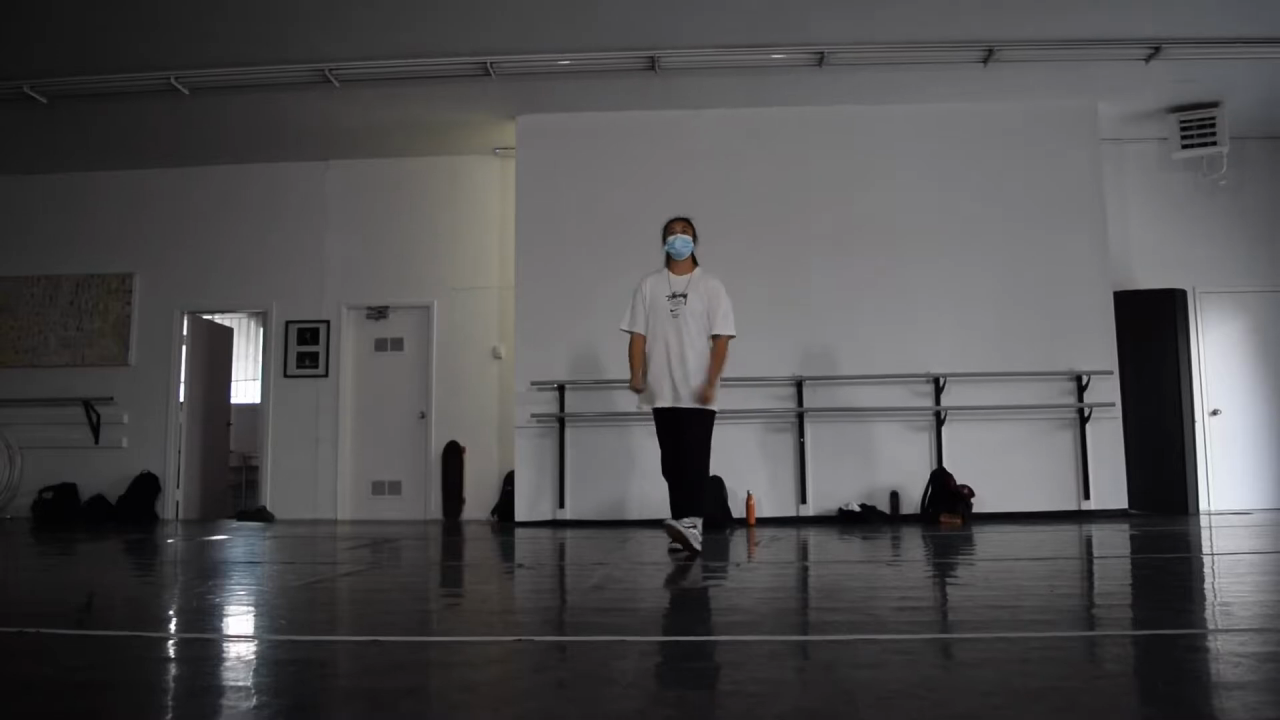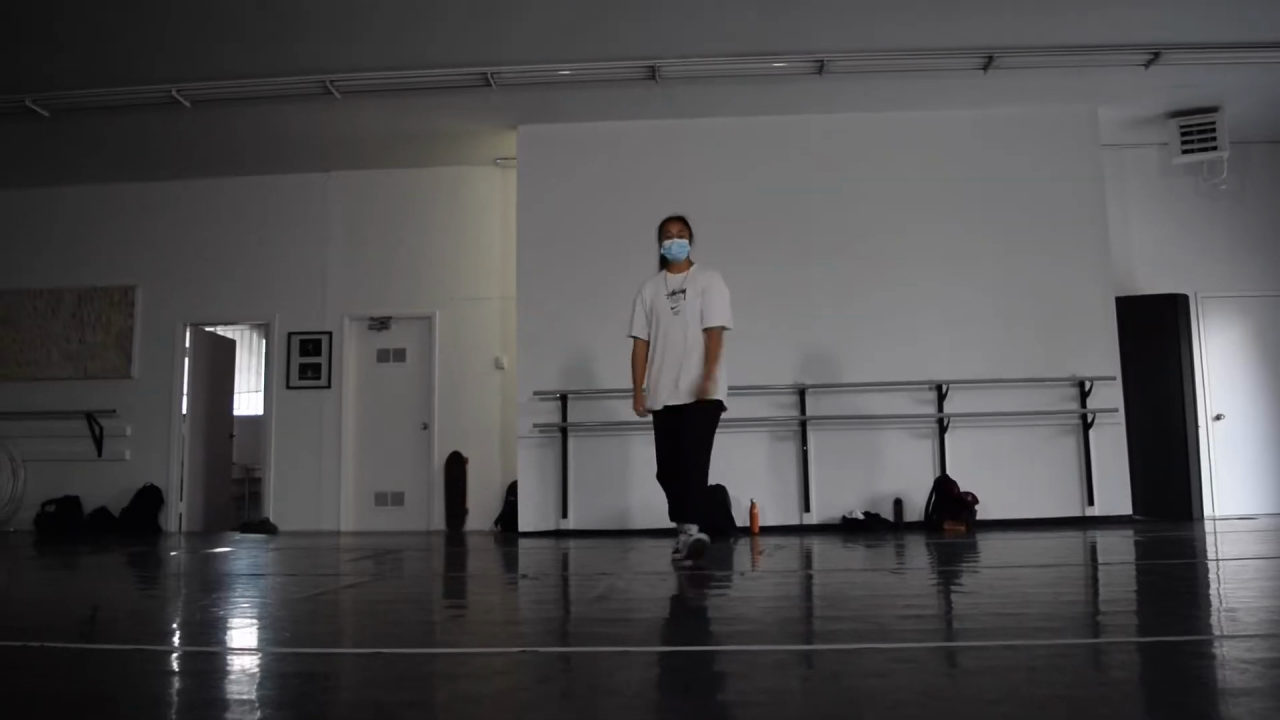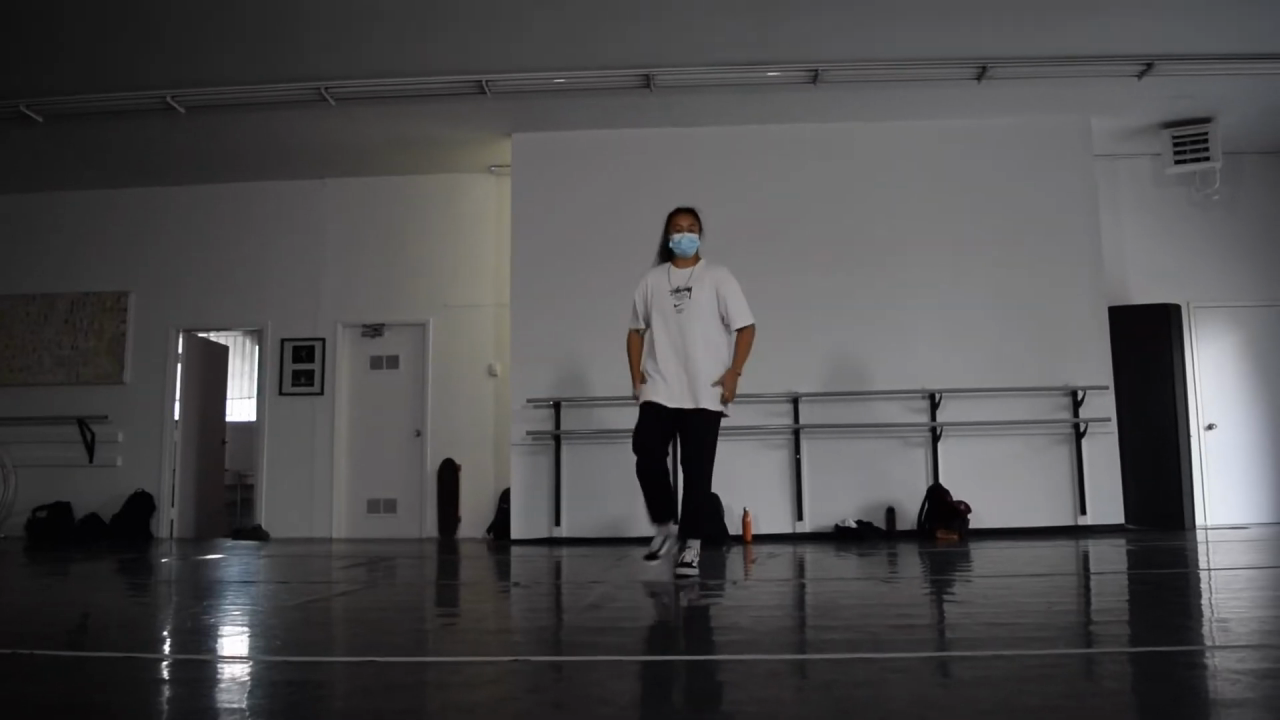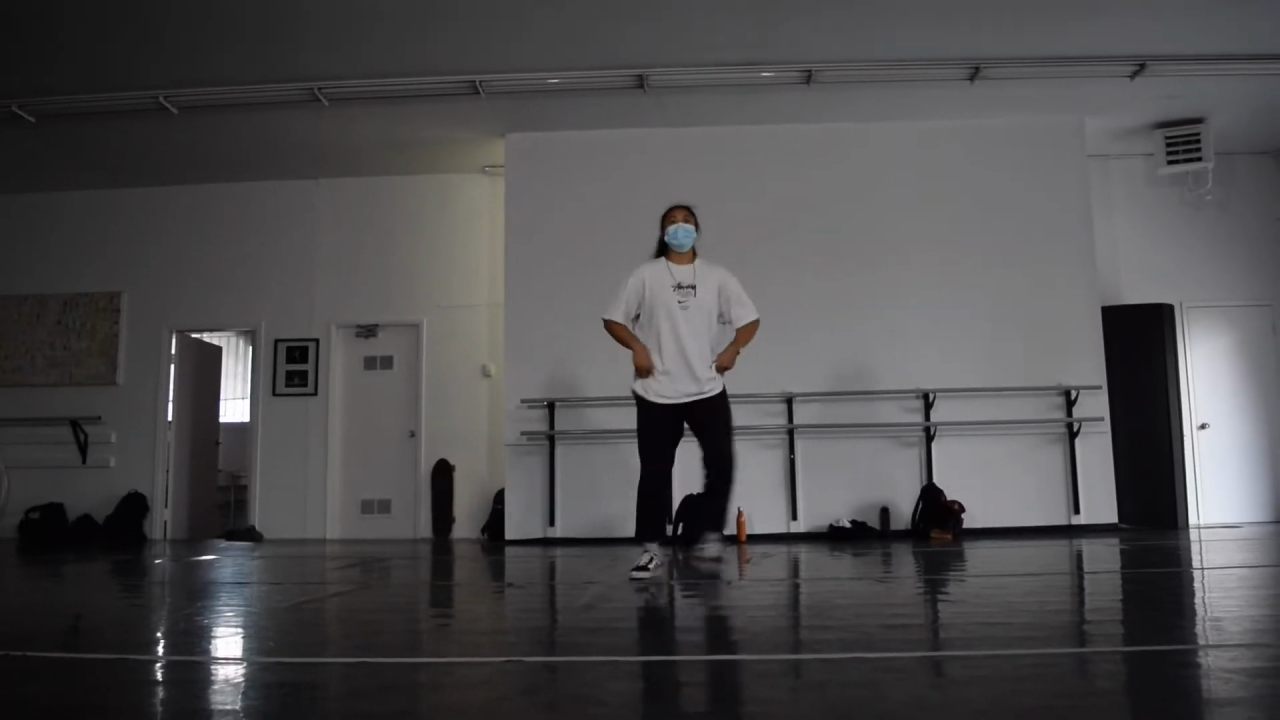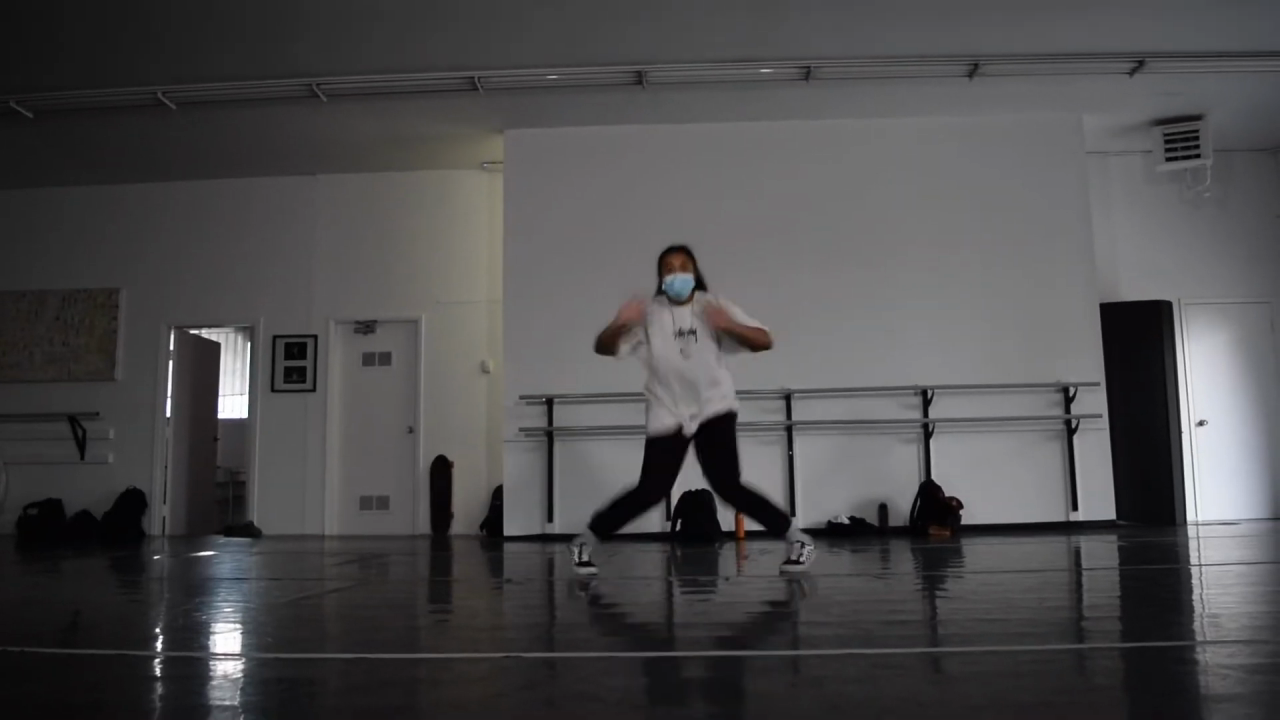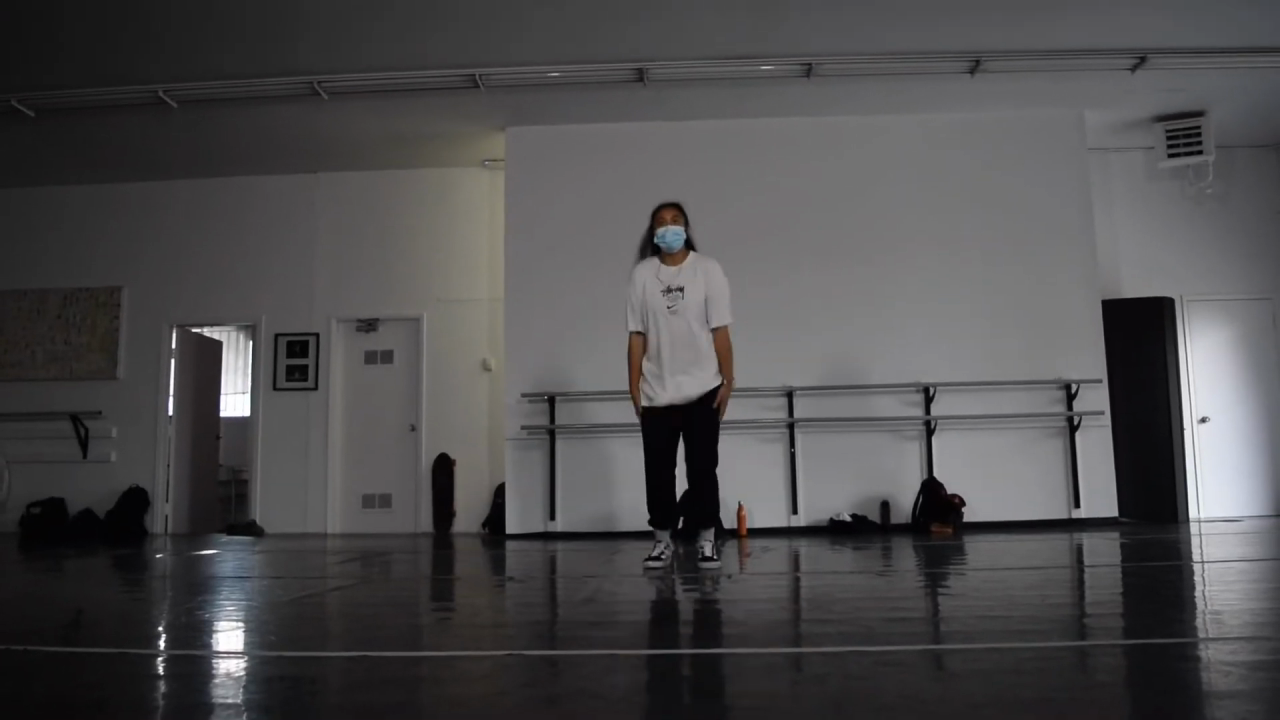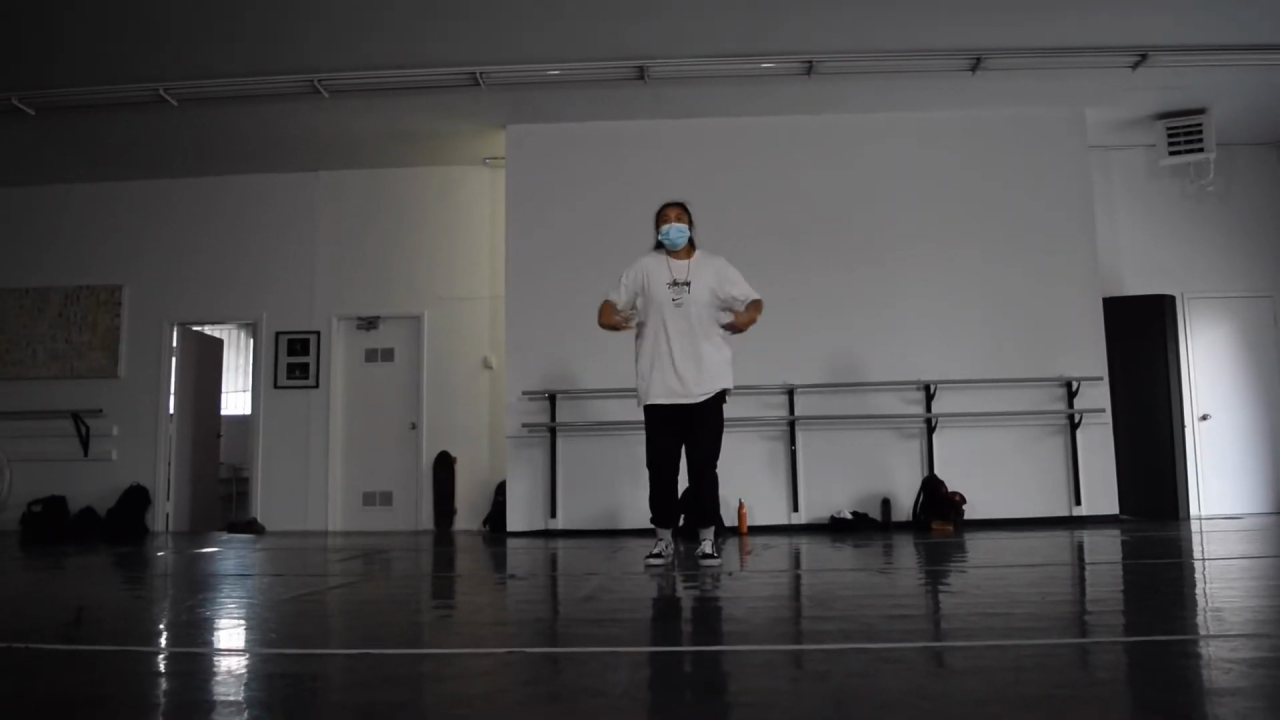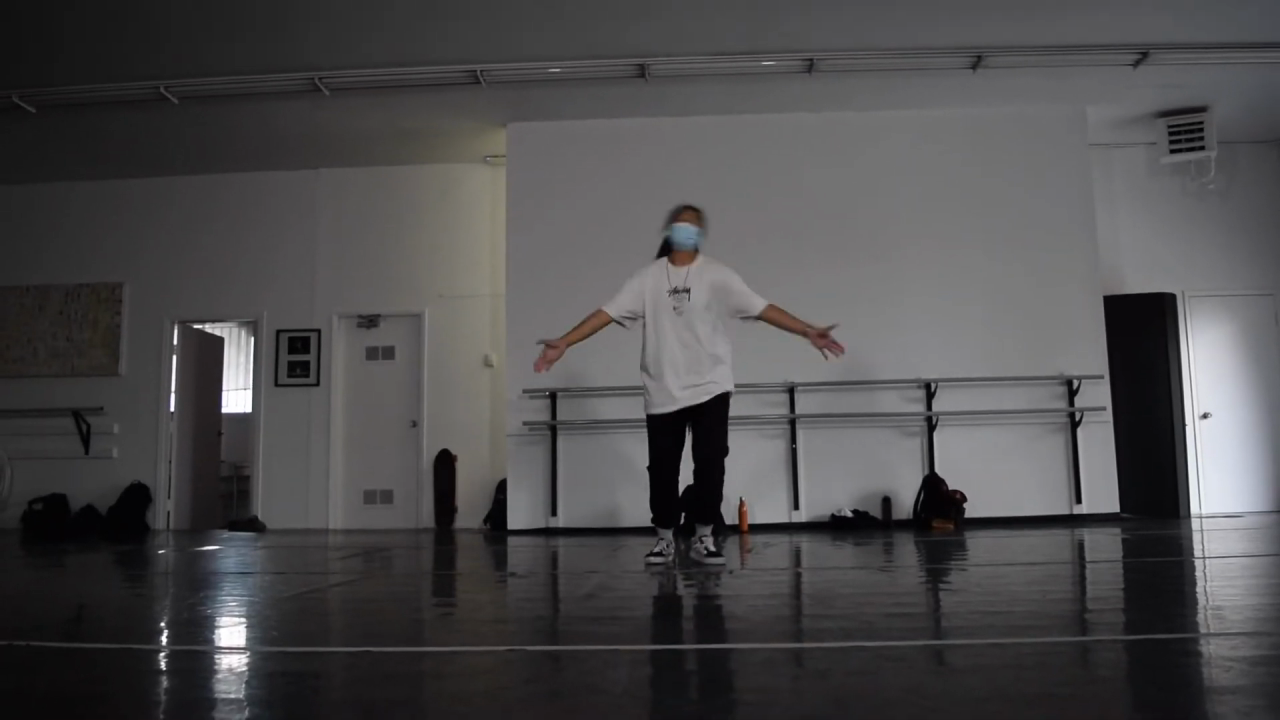
dt=0.5s
person 1, frame 1
left shoulder: (710, 285)
right shoulder: (648, 286)
left elbow: (720, 337)
right elbow: (638, 335)
left wrist: (711, 381)
right wrist: (637, 375)
left hip: (696, 390)
right hip: (662, 391)
left knee: (695, 457)
right knee: (671, 461)
left ankle: (692, 523)
right ankle: (683, 523)
person 1, frame 2
left shoulder: (709, 280)
right shoulder: (650, 288)
left elbow: (715, 332)
right elbow: (641, 342)
left wrist: (708, 376)
right wrist: (638, 388)
left hip: (701, 391)
right hip: (663, 393)
left knee: (695, 457)
right knee: (669, 467)
left ankle: (694, 528)
right ankle: (684, 529)
person 1, frame 3
left shoulder: (718, 277)
right shoulder: (652, 280)
left elbow: (745, 327)
right elbow: (637, 330)
left wrist: (734, 372)
right wrist: (636, 373)
left hip: (705, 394)
right hip: (659, 392)
left knee: (697, 469)
right knee: (648, 457)
left ankle: (691, 545)
right ankle: (665, 527)
person 1, frame 4
left shoulder: (717, 276)
right shoulder: (644, 275)
left elbow: (749, 319)
right elbow: (614, 320)
left wrist: (731, 349)
right wrist: (638, 346)
left hip: (706, 387)
right hip: (655, 388)
left knee: (721, 460)
right knee: (655, 469)
left ankle: (712, 535)
right ankle: (650, 549)
person 1, frame 5
left shoulder: (719, 310)
right shoulder: (648, 314)
left elbow: (763, 341)
right elbow: (604, 347)
left wrist: (730, 326)
right wrist: (620, 324)
left hip: (715, 409)
right hip: (668, 416)
left knee: (726, 484)
right knee: (649, 492)
left ankle: (794, 537)
right ankle: (588, 540)
person 1, frame 6
left shoulder: (707, 269)
right shoulder: (642, 273)
left elbow: (719, 328)
right elbow: (637, 334)
left wrist: (727, 381)
right wrist: (635, 385)
left hip: (703, 387)
right hip: (657, 391)
left knee: (702, 465)
right knee: (657, 467)
left ankle: (707, 541)
right ankle: (663, 541)
person 1, frame 7
left shoulder: (715, 266)
right shoulder: (644, 268)
left elbow: (753, 301)
right elbow: (612, 303)
left wrist: (748, 315)
right wrist: (609, 315)
left hip: (706, 386)
right hip: (659, 388)
left knee: (703, 464)
right knee: (661, 465)
left ankle: (706, 539)
right ankle: (664, 539)
person 1, frame 8
left shoulder: (717, 275)
right shoulder: (648, 277)
left elbow: (763, 309)
right elbow: (608, 312)
left wrist: (809, 331)
right wrist: (564, 342)
left hip: (710, 386)
right hip: (664, 390)
left knee: (710, 462)
right knee: (662, 466)
left ankle: (704, 538)
right ankle: (665, 537)
